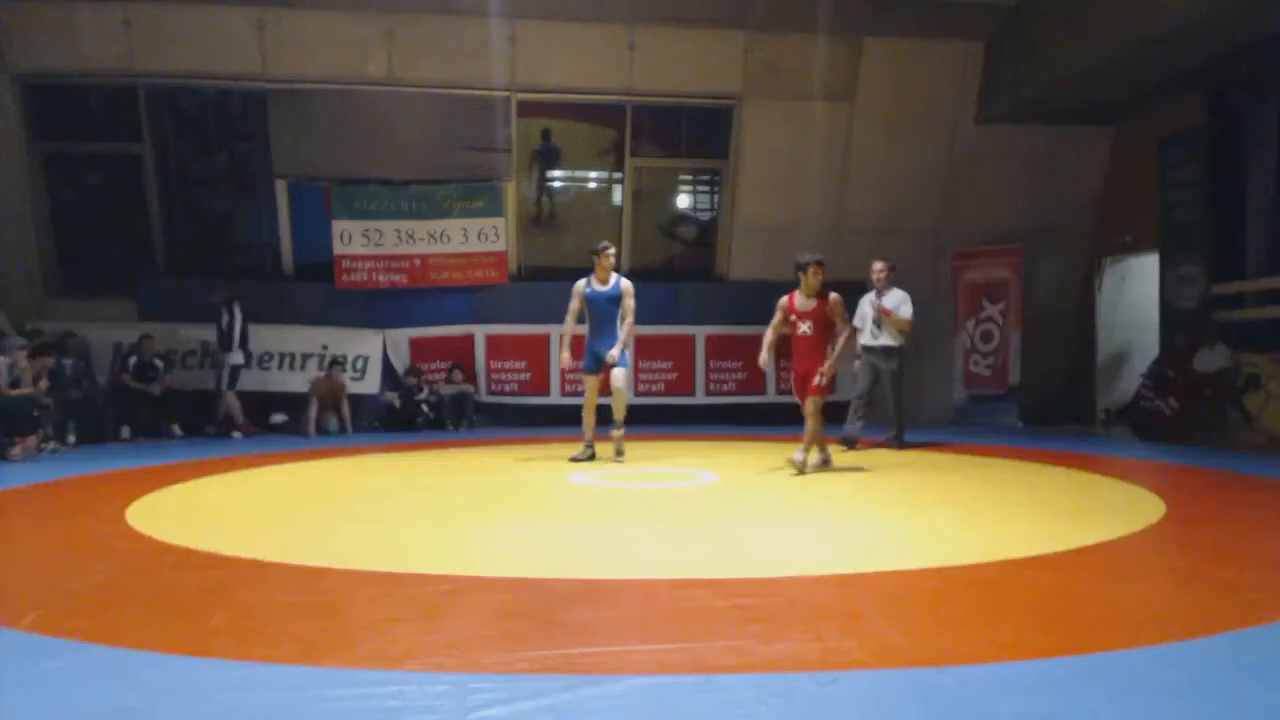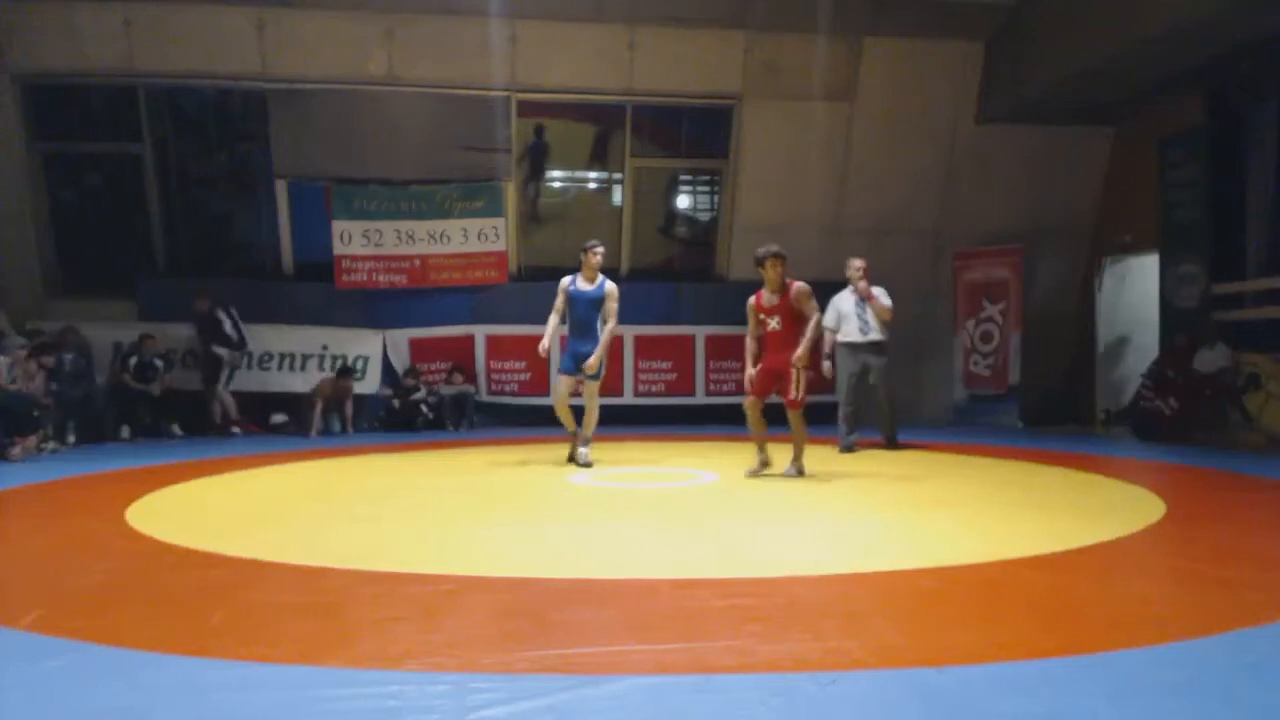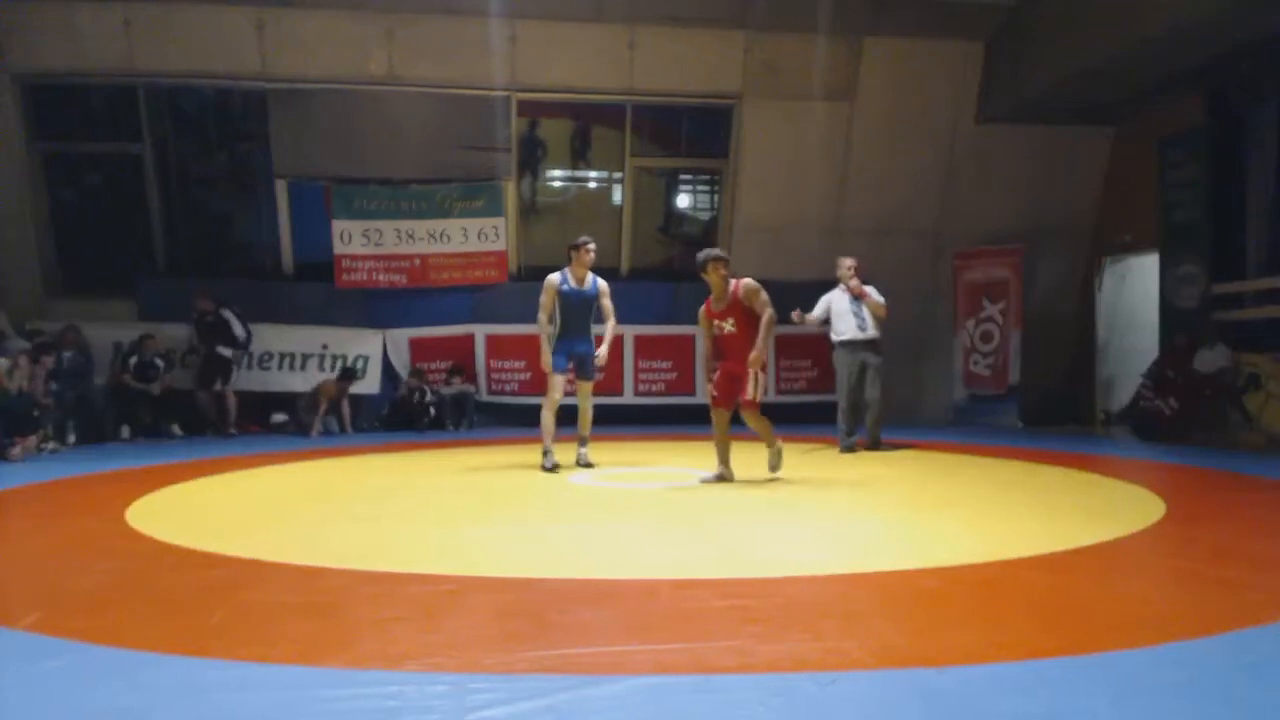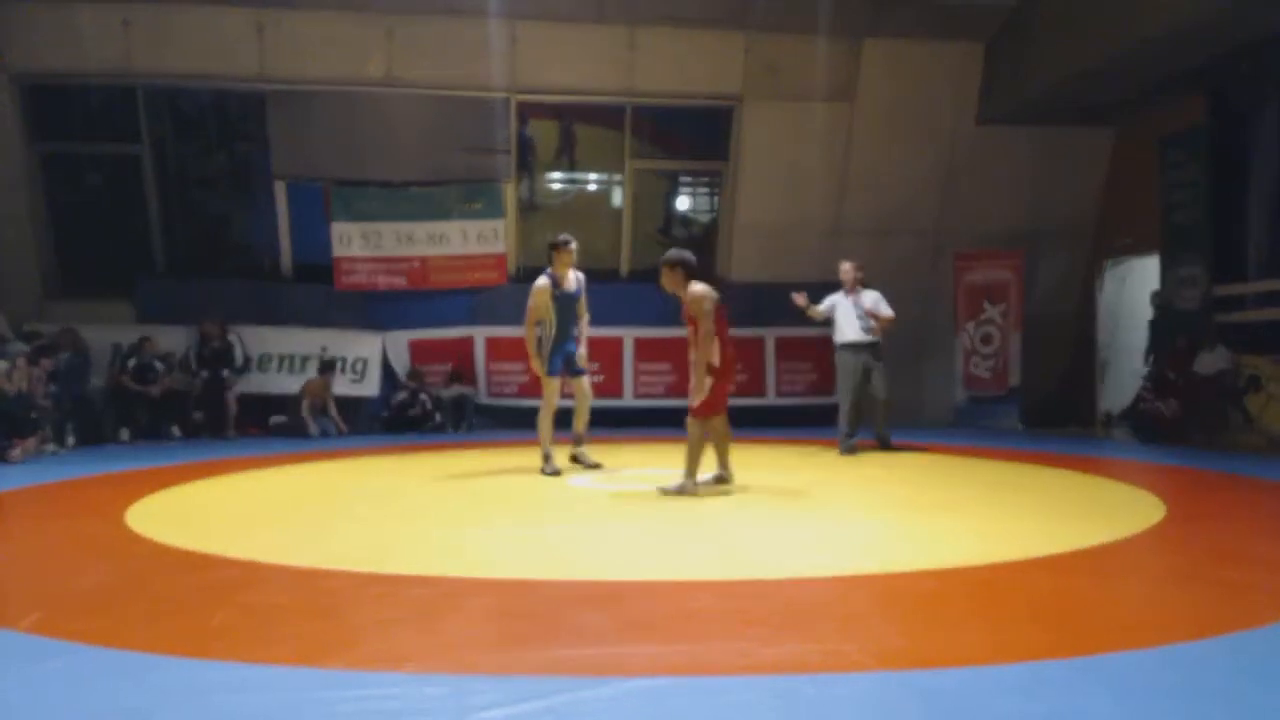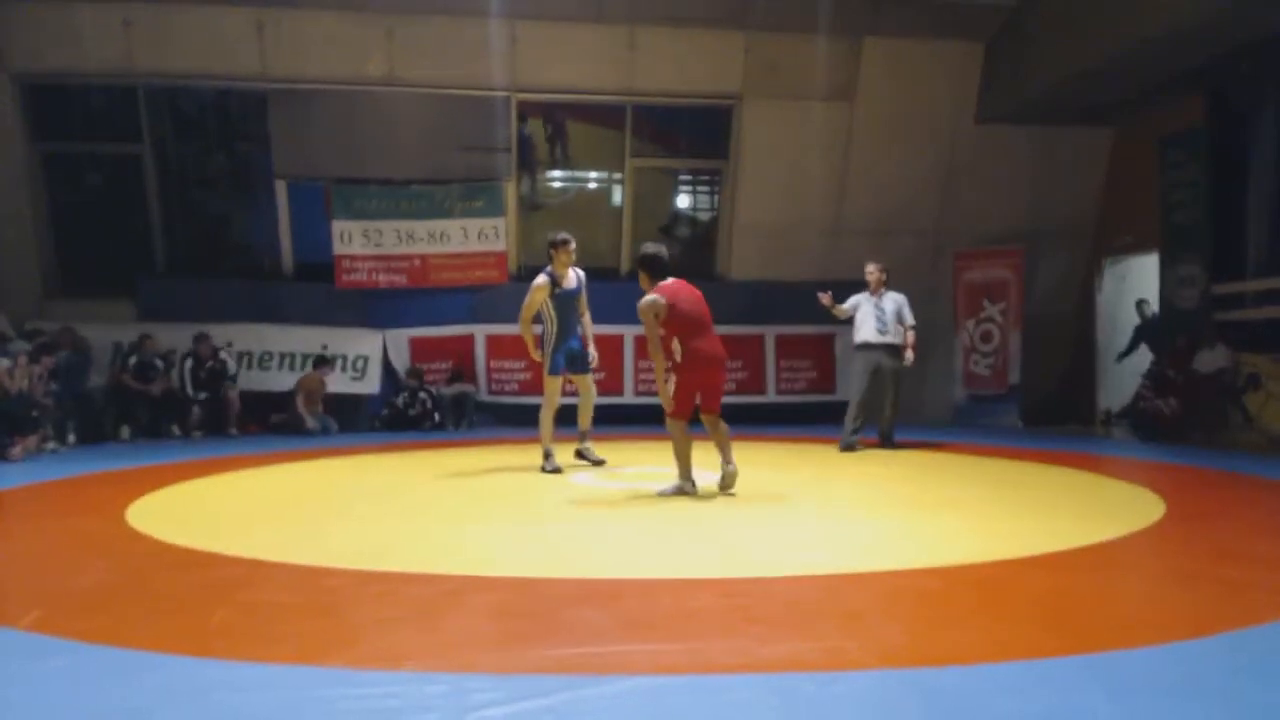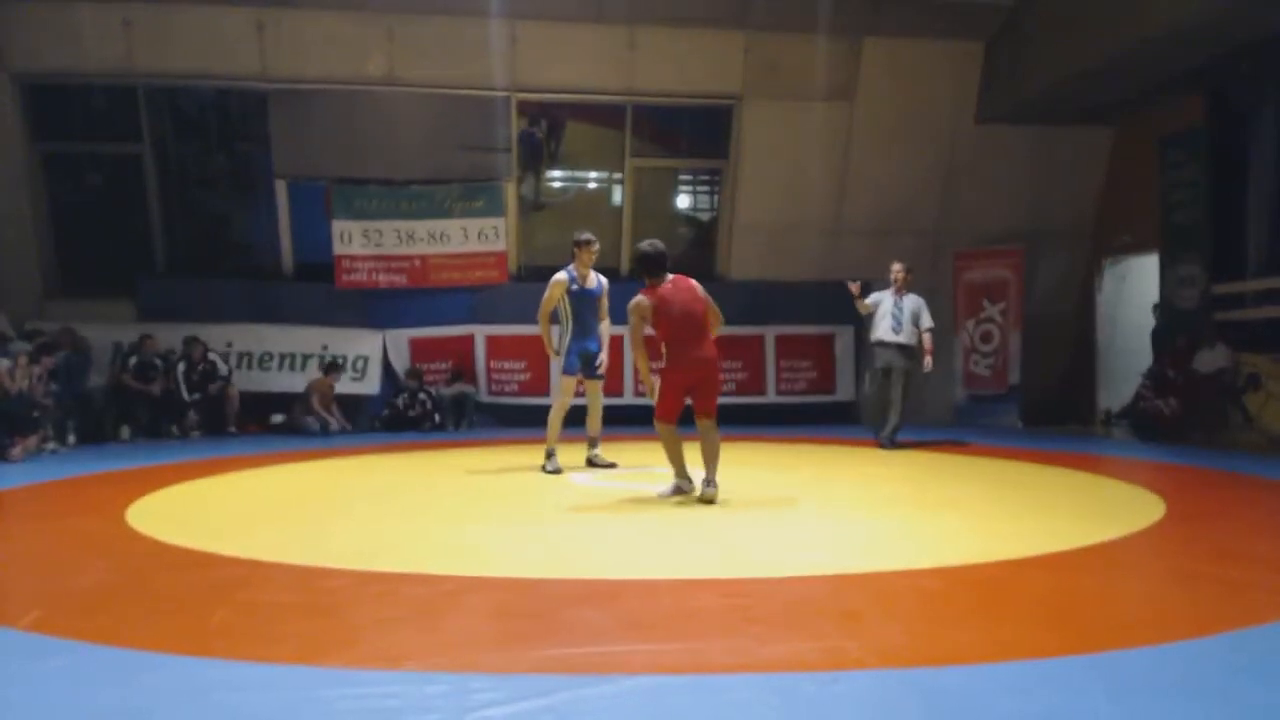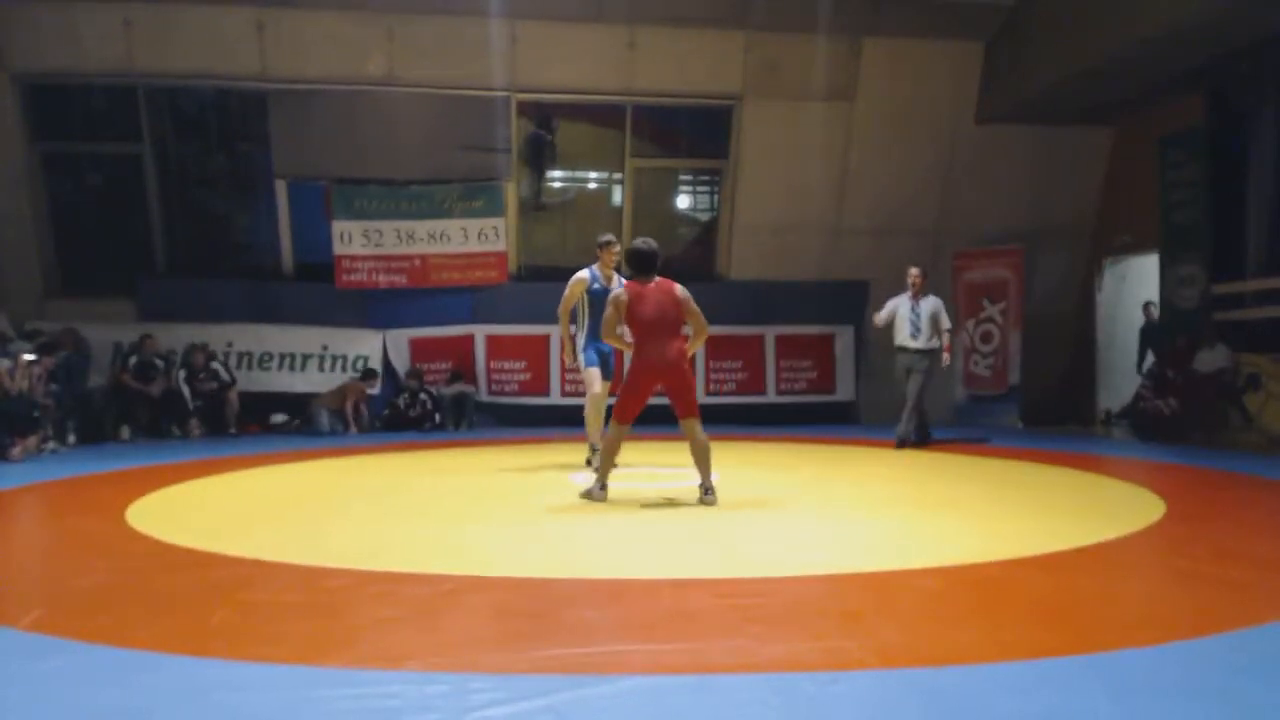
dt=0.4s
person 1, frame 1
left shoulder: (832, 300)
right shoulder: (786, 302)
left elbow: (844, 331)
right elbow: (773, 329)
left wrist: (833, 359)
right wrist: (765, 351)
left hip: (821, 363)
right hip: (799, 364)
left knee: (812, 404)
right knee: (808, 411)
left ankle: (802, 454)
right ankle: (823, 454)
person 1, frame 2
left shoulder: (799, 290)
right shoulder: (754, 301)
left elbow: (814, 317)
right elbow: (752, 336)
left wrist: (805, 346)
right wrist: (749, 366)
left hip: (794, 360)
right hip: (769, 360)
left knee: (793, 411)
right knee: (750, 404)
left ankle: (797, 462)
right ankle: (762, 456)
person 1, frame 3
left shoulder: (747, 287)
right shoulder: (705, 310)
left elbow: (769, 313)
right elbow: (708, 346)
left wrist: (760, 347)
right wrist: (708, 379)
left hip: (751, 361)
right hip: (727, 363)
left knee: (749, 412)
right knee: (718, 414)
left ankle: (774, 445)
right ankle: (723, 469)
person 1, frame 4
left shoulder: (698, 293)
right shoulder: (688, 301)
left elbow: (706, 331)
left wrist: (700, 370)
right wrist: (694, 377)
left hip: (715, 364)
right hip: (714, 364)
left knee: (695, 418)
right knee: (716, 418)
left ankle: (689, 481)
right ankle: (724, 471)
person 1, frame 5
left shoulder: (648, 302)
right shoulder: (687, 287)
left elbow: (655, 346)
left wrist: (661, 387)
left hip: (689, 360)
right hip: (716, 355)
left knee: (675, 419)
right knee: (711, 415)
left ankle: (686, 481)
right ankle: (728, 464)
person 1, frame 6
left shoulder: (640, 302)
right shoulder: (692, 285)
left elbow: (638, 346)
right elbow: (717, 321)
left wrist: (646, 379)
left hip: (677, 365)
right hip: (708, 360)
left knee: (664, 422)
right knee: (707, 422)
left ankle: (682, 479)
right ankle: (710, 482)
person 1, frame 7
left shoulder: (620, 295)
right shoulder: (678, 290)
left elbow: (607, 334)
right elbow: (702, 329)
left hip: (644, 365)
right hip: (676, 363)
left knee: (619, 422)
right knee: (692, 424)
left ankle: (600, 485)
right ankle: (707, 487)
person 2, frame 1
left shoulder: (624, 284)
right shoulder: (581, 286)
left elbow: (629, 320)
right elbow: (571, 318)
left wrist: (618, 348)
right wrist: (565, 348)
left hip: (615, 346)
right hip: (592, 347)
left knee: (619, 387)
right knee: (589, 398)
left ankle: (618, 430)
right ankle: (588, 447)
person 2, frame 2
left shoulder: (609, 287)
right shoulder: (567, 282)
left elbow: (611, 323)
right elbow: (556, 313)
left wrist: (598, 354)
right wrist: (546, 338)
left hip: (593, 348)
right hip: (571, 346)
left knee: (591, 400)
right knee: (559, 399)
left ankle: (583, 450)
right ankle: (575, 436)
person 2, frame 3
left shoulder: (600, 285)
right shoulder: (554, 280)
left elbow: (610, 319)
right elbow: (543, 316)
left wrist: (605, 346)
right wrist: (545, 349)
left hip: (585, 345)
right hip: (560, 344)
left knee: (585, 400)
right knee: (553, 398)
left ankle: (582, 451)
right ankle: (548, 454)
person 2, frame 4
left shoulder: (579, 278)
right shoulder: (543, 284)
right elbow: (530, 323)
left wrist: (583, 345)
right wrist: (533, 356)
left hip: (571, 343)
right hip: (551, 346)
left knee: (585, 397)
right knee: (550, 402)
left ankle: (578, 450)
right ankle: (547, 458)
person 2, frame 5
left shoulder: (579, 276)
right shoulder: (542, 283)
left elbow: (584, 312)
right elbow: (524, 319)
left wrist: (591, 344)
right wrist: (532, 349)
left hip: (576, 342)
right hip: (555, 344)
left knee: (588, 393)
right knee: (552, 400)
left ankle: (584, 446)
right ankle: (548, 456)
person 2, frame 6
left shoulder: (601, 282)
right shoulder: (562, 279)
left elbow: (604, 318)
right elbow: (543, 314)
left wrist: (604, 350)
right wrist: (549, 346)
left hip: (593, 345)
right hip: (571, 344)
left knee: (596, 401)
right knee: (563, 400)
left ankle: (593, 453)
right ankle: (550, 455)
person 2, frame 7
left shoulder: (622, 285)
right shoulder: (583, 278)
right elbow: (563, 310)
right wrist: (567, 344)
left hip: (608, 345)
right hip: (587, 343)
left knee: (602, 400)
right knee: (594, 392)
left ankle: (594, 454)
right ankle: (594, 449)
person 3, frame 1
left shoulder: (901, 297)
right shoulder: (865, 299)
left elbow: (906, 326)
left wrist: (886, 312)
right wrist: (857, 355)
left hip: (890, 354)
right hip: (867, 354)
left knee: (894, 398)
right knee: (859, 394)
left ankle: (895, 438)
right ankle: (850, 436)
person 3, frame 2
left shoulder: (878, 292)
right shoulder: (838, 299)
left elbow: (887, 316)
right elbow: (830, 330)
left wrist: (869, 296)
right wrist: (827, 356)
left hip: (875, 350)
right hip: (849, 351)
left knee: (884, 396)
right knee: (846, 398)
left ankle: (890, 437)
right ankle: (846, 441)
person 3, frame 3
left shoulder: (869, 291)
right shoulder: (831, 297)
left elbow: (882, 312)
right elbow: (815, 318)
left wrist: (862, 294)
right wrist: (802, 318)
left hip: (871, 348)
right hip: (846, 350)
left knee: (873, 396)
right knee: (847, 397)
left ankle: (873, 439)
right ankle: (847, 441)
person 3, frame 4
left shoulder: (874, 296)
right shoulder: (836, 299)
left elbow: (890, 320)
right elbow: (820, 313)
left wrist: (876, 316)
right wrist: (807, 306)
left hip: (873, 351)
right hip: (848, 352)
left knee: (880, 396)
right knee: (848, 398)
left ankle: (882, 438)
right ankle: (847, 442)
person 3, frame 5
left shoulder: (898, 299)
right shoulder: (859, 299)
left elbow: (910, 326)
right elbow: (843, 312)
left wrist: (909, 348)
right wrist: (831, 305)
left hip: (890, 352)
right hip: (864, 351)
left knee: (891, 397)
right knee: (857, 395)
left ankle: (886, 437)
right ankle: (849, 439)
person 3, frame 6
left shoulder: (917, 302)
right shoulder: (880, 296)
left elbow: (926, 329)
right elbow: (864, 308)
left wrist: (928, 353)
right wrist: (857, 297)
left hip: (903, 352)
right hip: (880, 350)
left knee: (897, 397)
right knee: (876, 394)
left ankle: (888, 437)
right ankle: (880, 431)
person 3, frame 7
left shoulder: (935, 303)
right shoulder: (897, 302)
left elbow: (945, 329)
right elbow: (882, 318)
left wrist: (946, 350)
right wrist: (878, 320)
left hip: (924, 355)
right hip: (904, 355)
left knee: (914, 395)
right knee: (913, 398)
left ankle: (903, 434)
right ankle: (922, 433)
